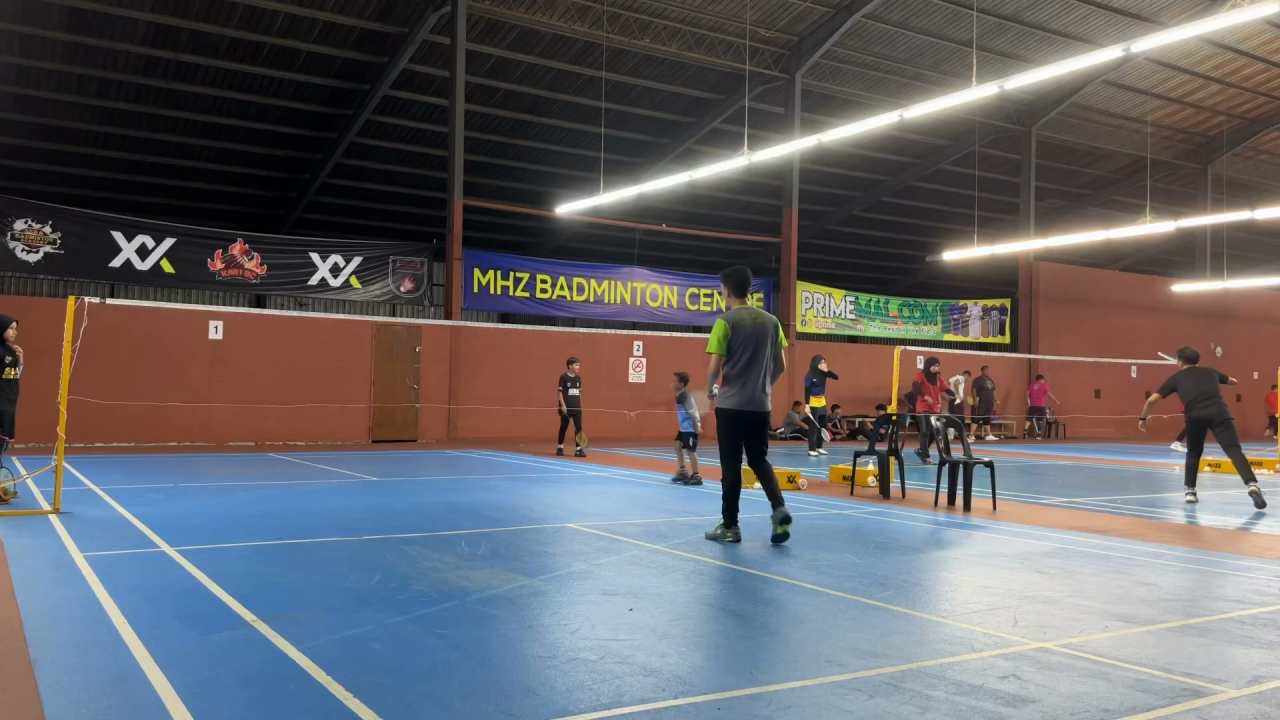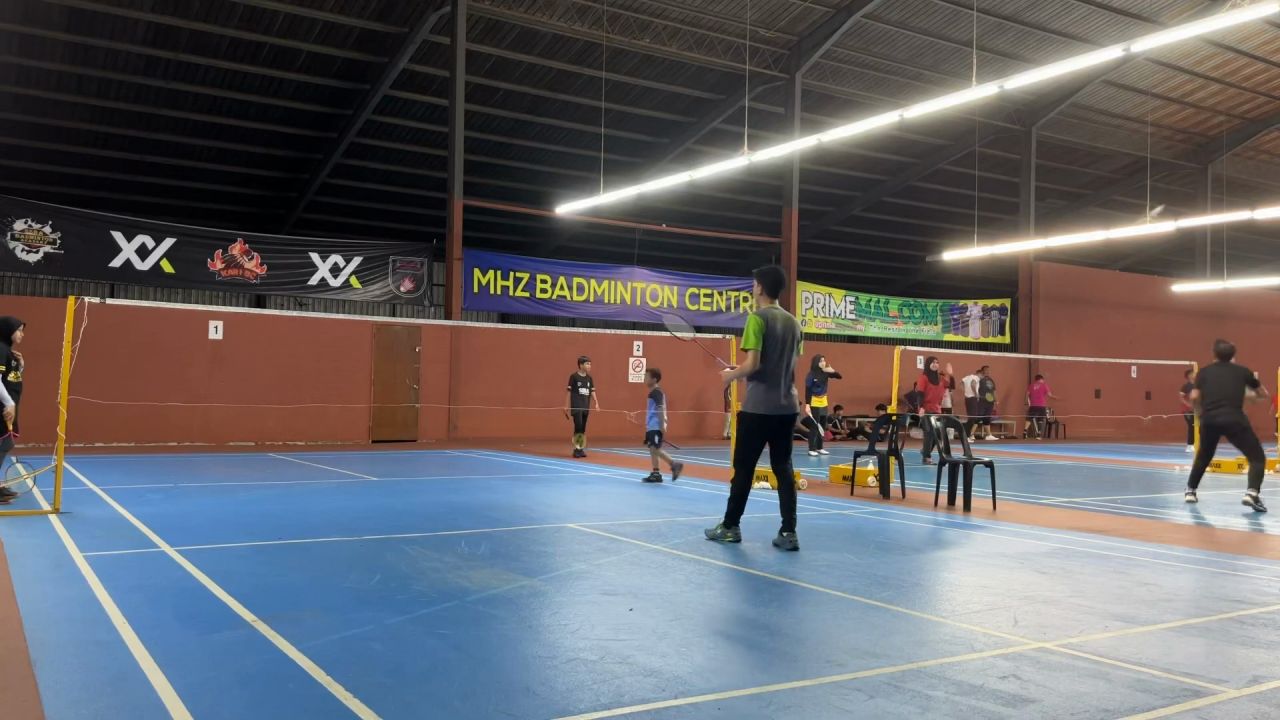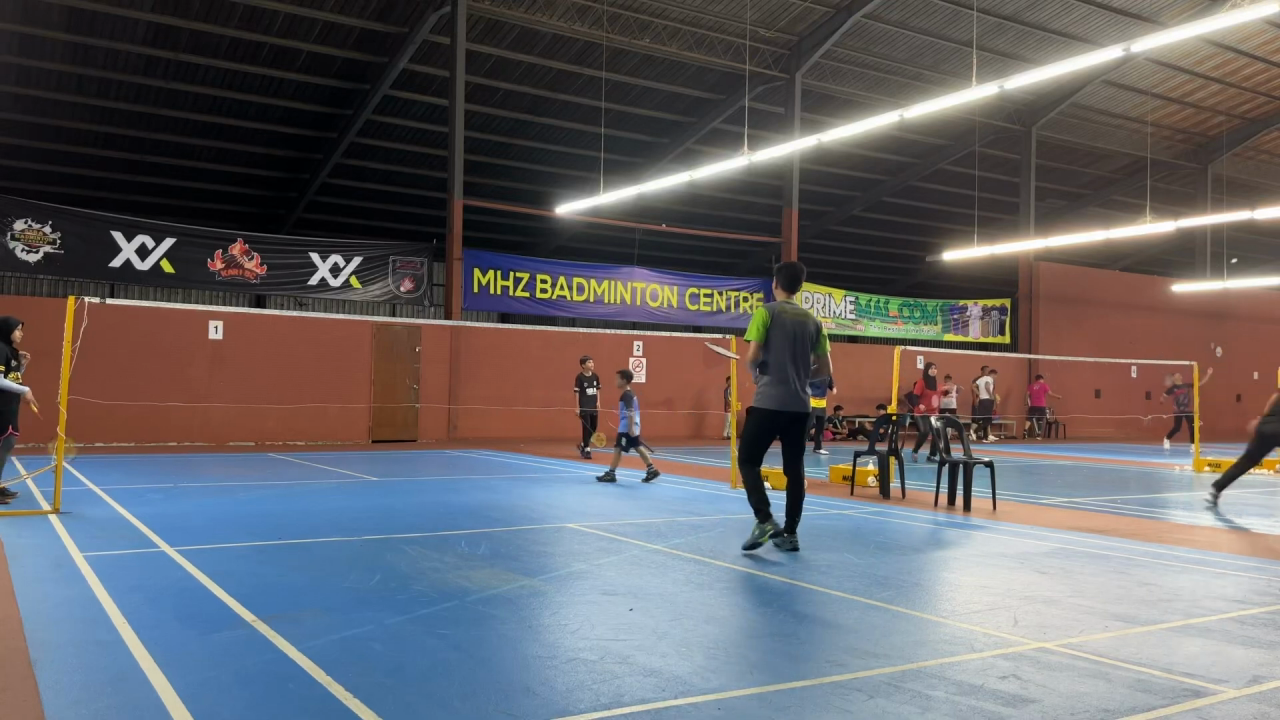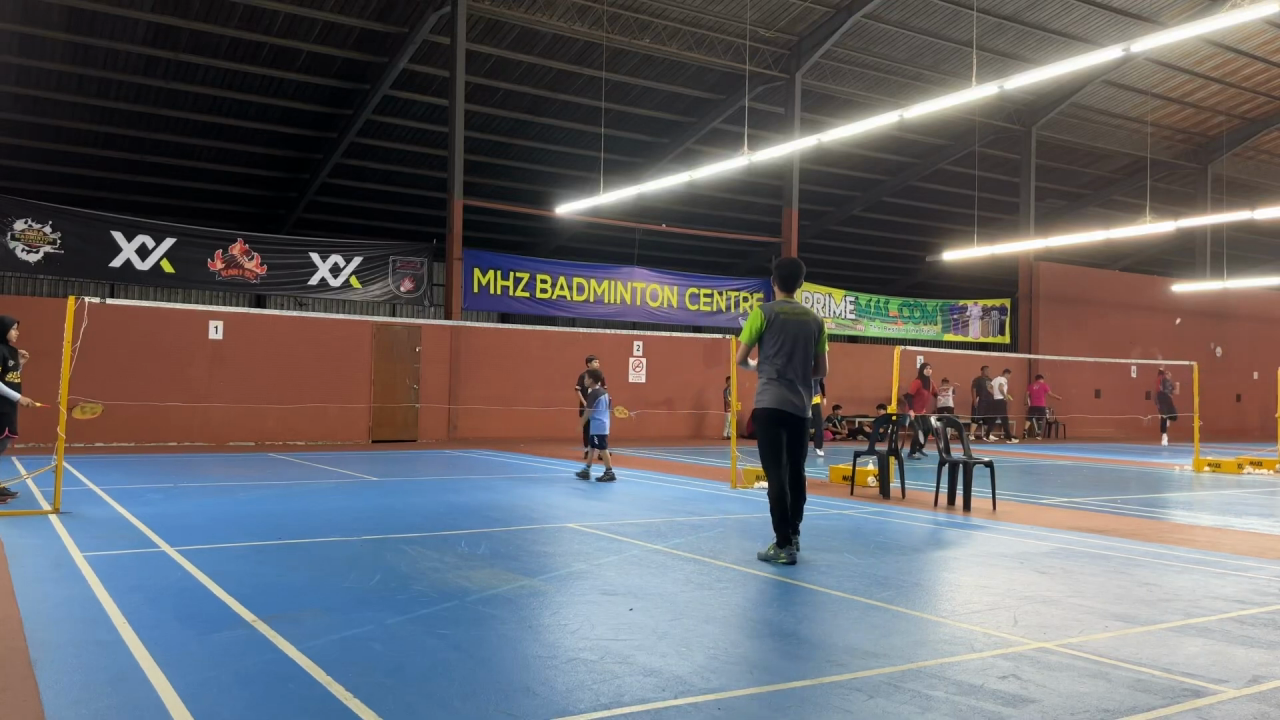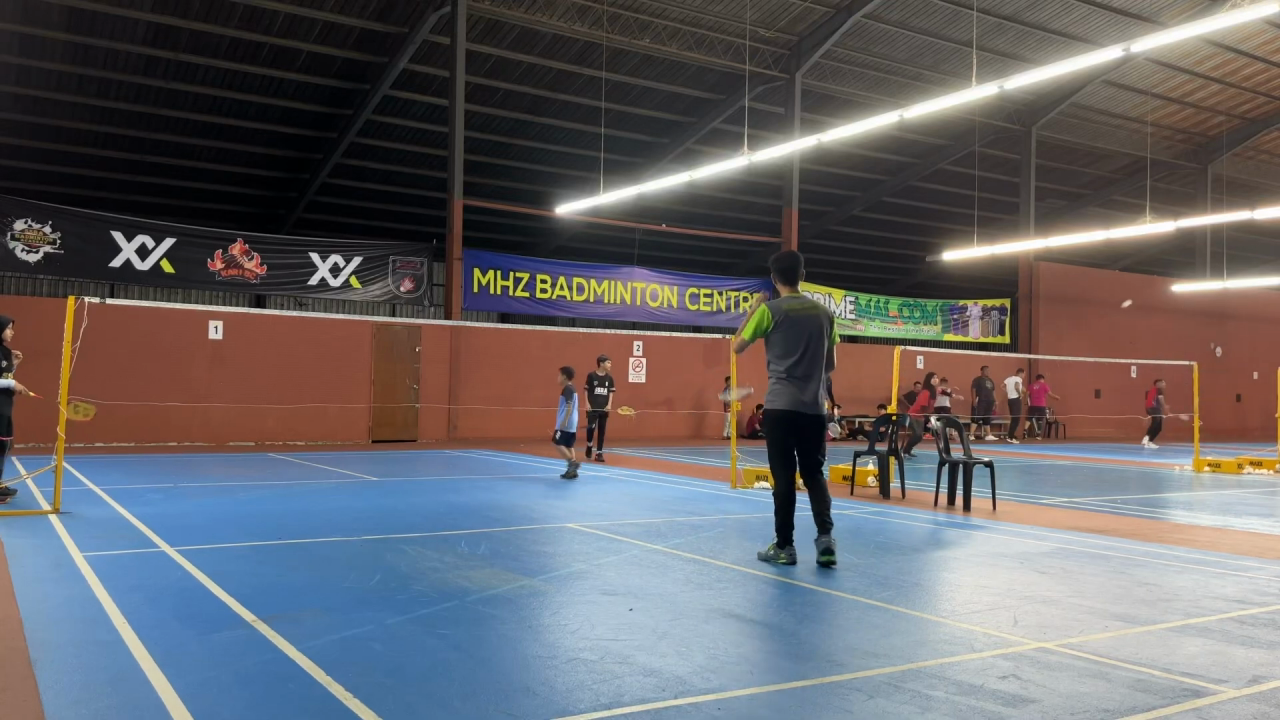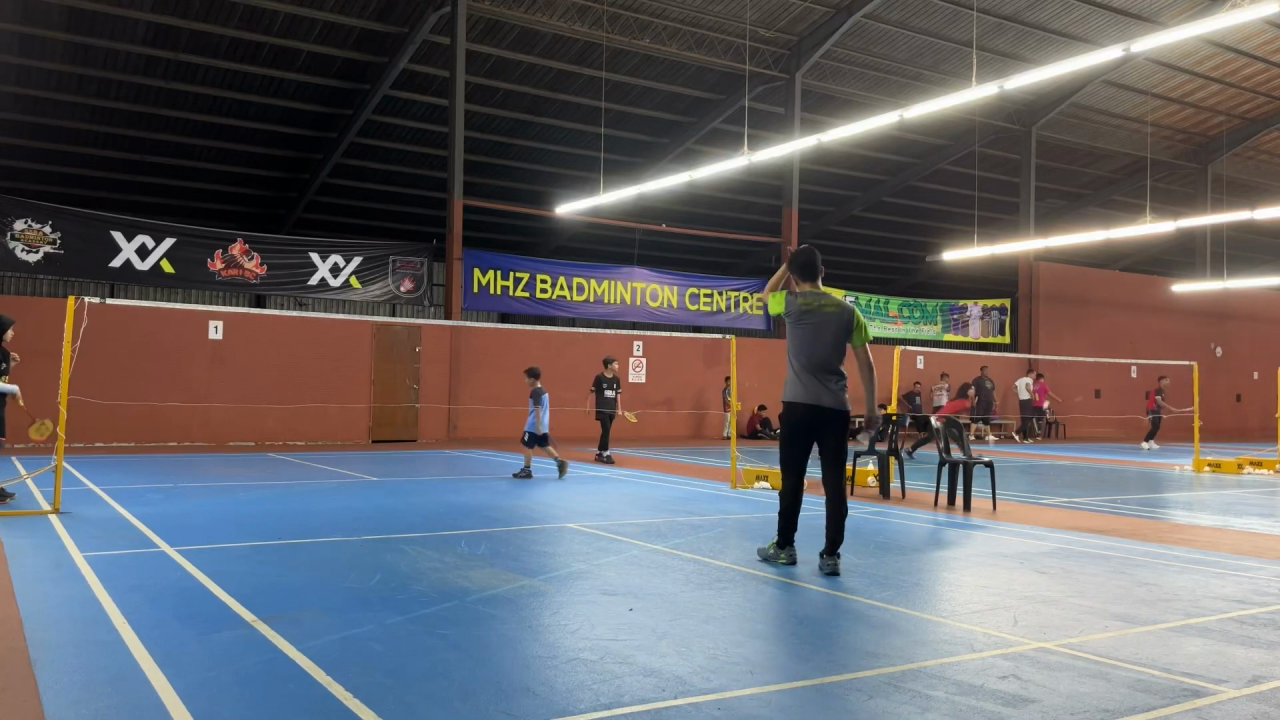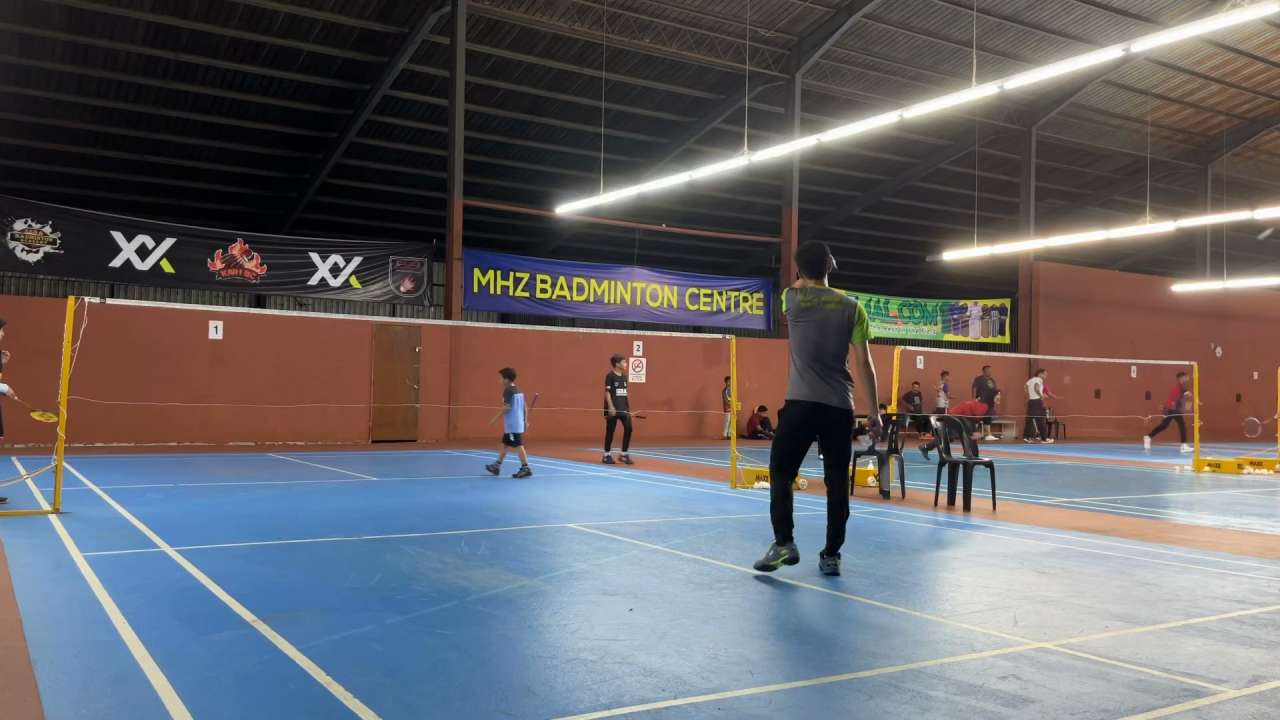
dt=0.4s
person 1, frame 1
left shoulder: (726, 322)
right shoulder: (771, 321)
left elbow: (714, 368)
right elbow: (780, 367)
left wrist: (711, 388)
left hip: (731, 405)
right hip: (761, 405)
left knee: (731, 466)
right knee: (759, 461)
left ankle: (730, 526)
right ankle: (779, 509)
person 1, frame 2
left shoulder: (758, 318)
right shoulder: (794, 323)
left elbow: (752, 364)
left wrist: (732, 374)
left hip: (758, 408)
right hip: (787, 408)
left knee: (743, 468)
right knee: (784, 469)
left ankle: (730, 526)
right ankle: (788, 532)
person 1, frame 3
left shoulder: (766, 312)
right shoulder: (813, 322)
left elbow: (752, 357)
right elbow: (825, 370)
left wrist: (758, 372)
left hip: (767, 403)
right hip: (800, 406)
left knee: (748, 462)
right knee: (794, 469)
left ankle: (765, 521)
right ankle: (789, 533)
person 1, frame 4
left shoulder: (763, 313)
right shoulder: (814, 320)
left elbow: (741, 359)
right elbow: (821, 370)
left hip: (770, 405)
right hip: (801, 407)
left knee: (776, 474)
right knee: (796, 472)
left ankle: (784, 545)
right ankle: (793, 532)
person 1, frame 5
left shoulder: (770, 310)
right shoulder: (824, 313)
left elbow: (737, 346)
right elbow: (830, 365)
left wrist: (752, 311)
left hip: (781, 406)
right hip: (814, 408)
left knee: (784, 478)
right knee: (814, 474)
left ankle: (784, 546)
right ankle: (825, 537)
person 1, frame 6
left shoulder: (791, 303)
right shoulder: (847, 311)
left elbow: (768, 293)
right elbow: (865, 363)
left wrist: (790, 263)
right wrist: (871, 407)
left hip: (799, 404)
right hip: (836, 407)
left knee: (792, 478)
right knee: (834, 482)
left ankle: (784, 546)
right ankle: (830, 555)
person 1, frame 7
left shoulder: (792, 299)
right shoulder: (851, 307)
right elbow: (864, 363)
left wrist: (805, 271)
right wrist: (874, 411)
left hip: (801, 402)
right hip: (840, 406)
left knee: (781, 472)
right knee: (837, 482)
left ankle: (783, 543)
right ankle: (831, 555)
